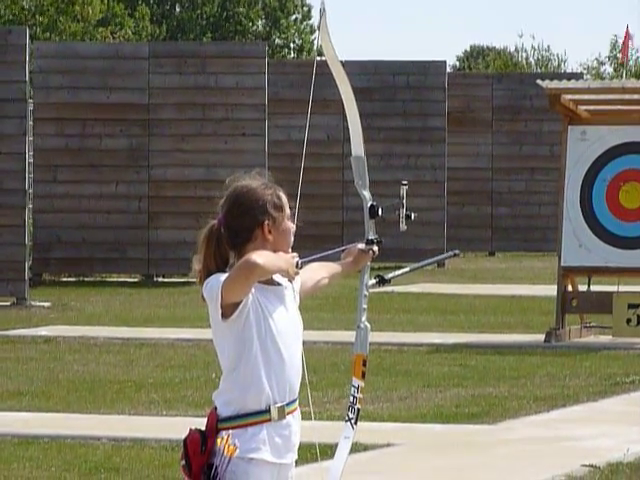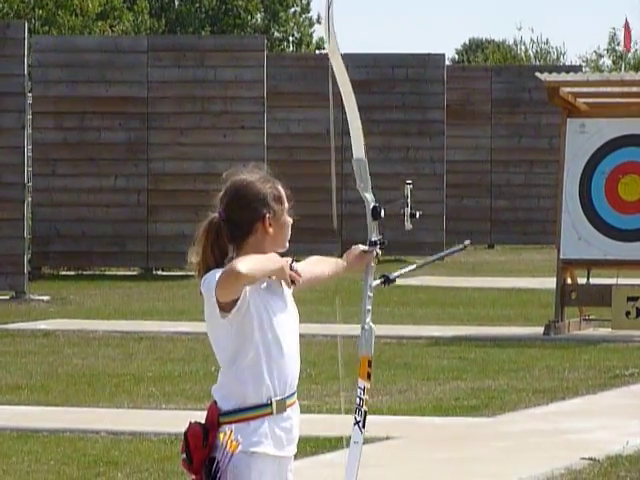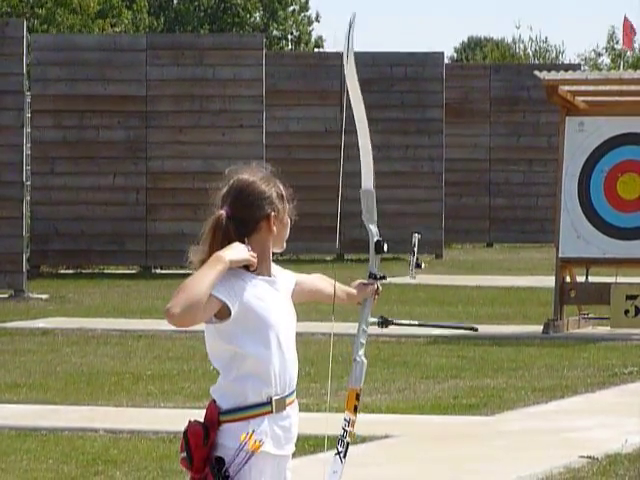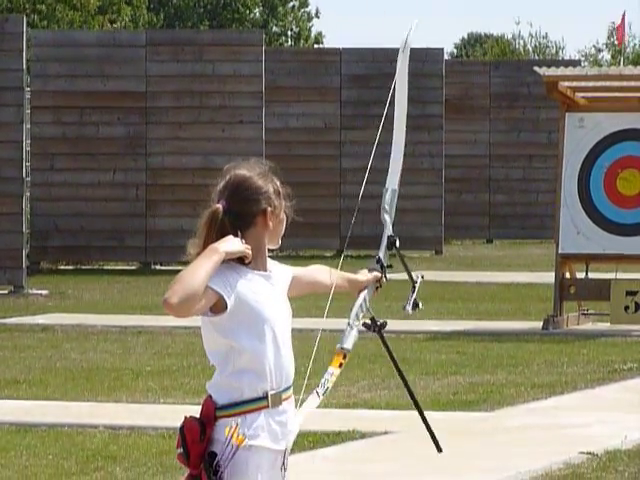
dt=0.3s
person 1, frame 1
left shoulder: (285, 283)
right shoulder: (222, 289)
left elbow: (316, 274)
right elbow: (252, 265)
left wrist: (347, 264)
right wrist: (280, 262)
left hip: (281, 435)
right hip: (247, 444)
person 1, frame 2
left shoulder: (281, 279)
right shoulder: (226, 285)
left elbow: (313, 267)
right elbow: (240, 270)
left wrist: (347, 262)
right wrist: (274, 264)
left hip: (279, 429)
right hip: (246, 437)
person 1, frame 3
left shoulder: (277, 278)
right shoulder: (227, 287)
left elbow: (312, 284)
right elbow: (177, 312)
left wrist: (351, 294)
right wrist: (221, 259)
left hip: (277, 429)
right hip: (245, 435)
person 1, frame 4
left shoulder: (273, 274)
right shoulder: (223, 281)
left elbow: (315, 276)
right elbow: (175, 302)
left wrist: (354, 280)
right wrist: (216, 251)
left hip: (274, 423)
right hip: (240, 431)
